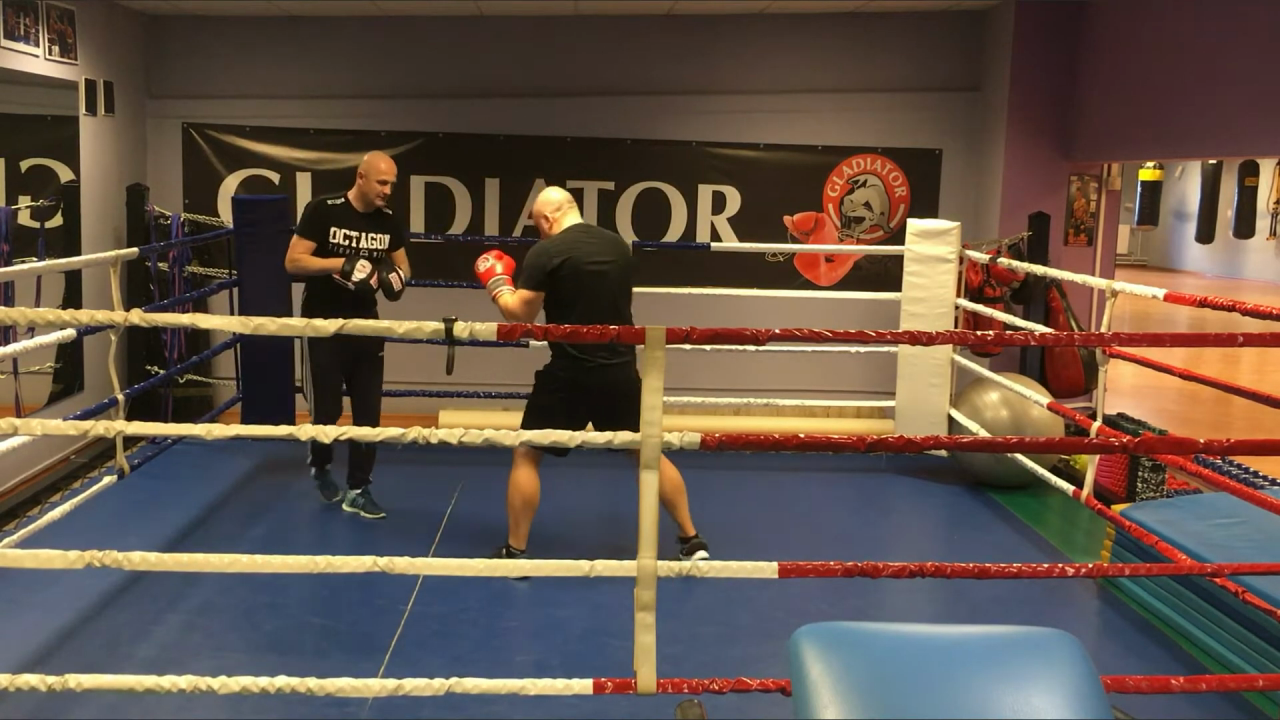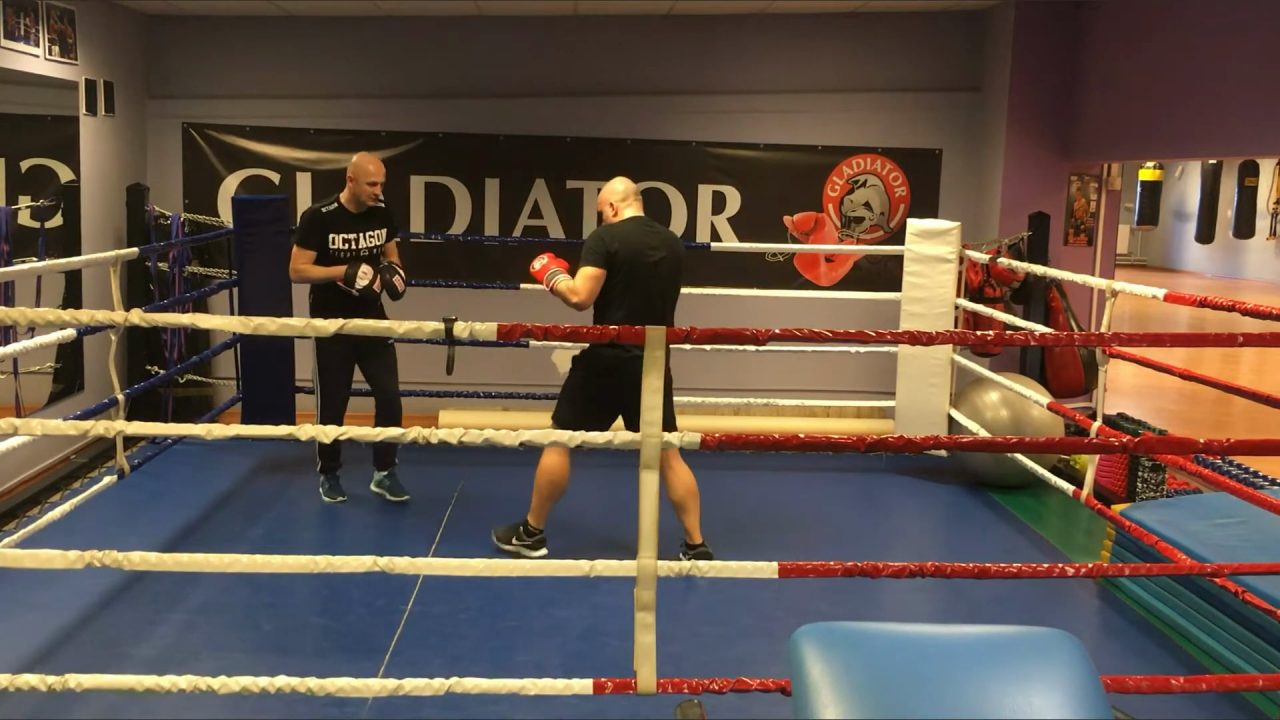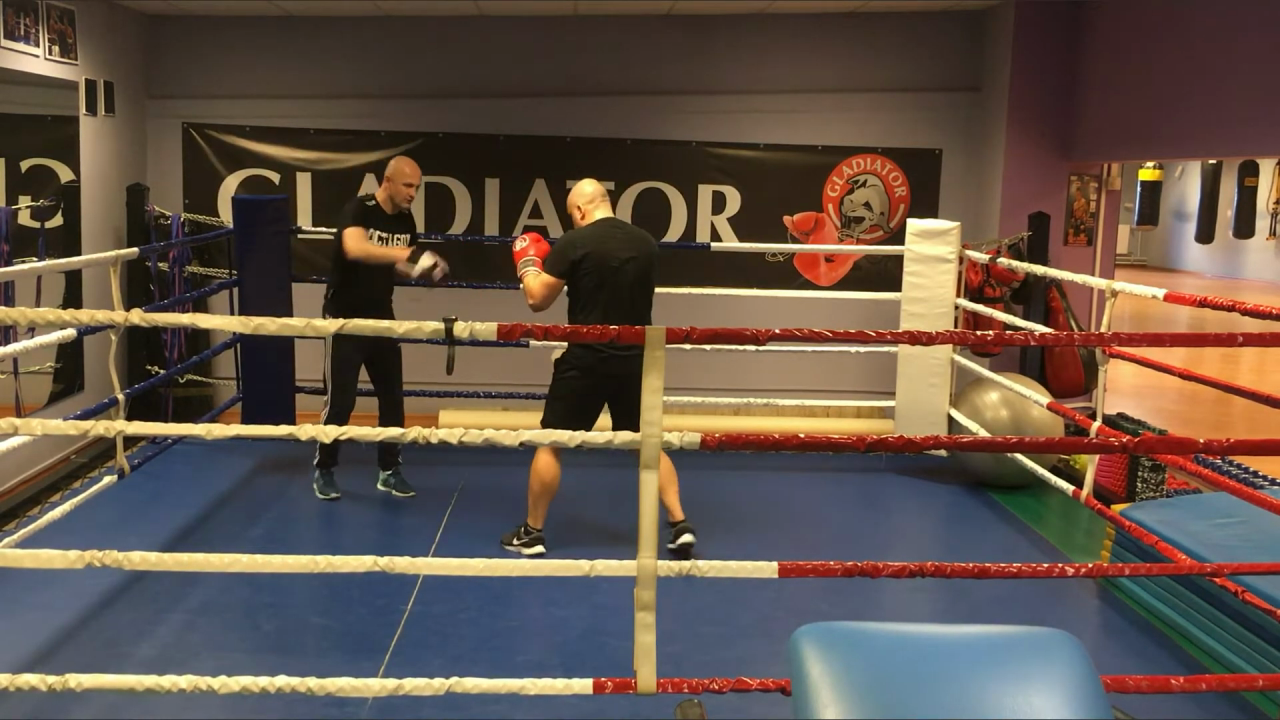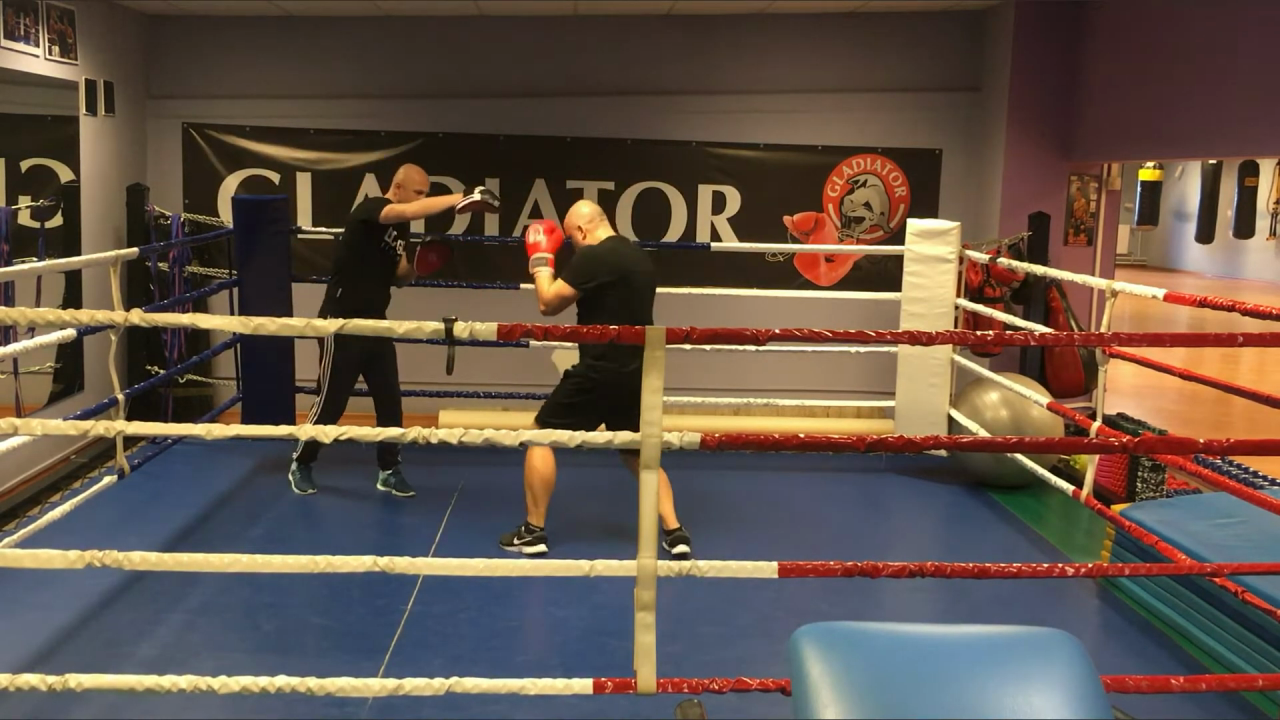
dt=0.4s
person 1, frame 1
left shoulder: (546, 252)
right shoulder: (619, 245)
left elbow: (519, 316)
left wrist: (496, 281)
left hip: (569, 373)
right hip: (620, 370)
left knee: (526, 456)
left ankle: (516, 551)
right ankle: (692, 541)
person 1, frame 2
left shoulder: (606, 238)
right shoulder: (673, 244)
left elbow: (580, 297)
left wrist: (553, 277)
left hip: (606, 361)
left knee: (561, 443)
right knee: (667, 454)
left ankle: (531, 533)
right ankle: (696, 547)
person 1, frame 3
left shoulder: (574, 243)
right shoulder: (646, 243)
left elbow: (537, 300)
left wrist: (527, 261)
left hip: (586, 361)
right hip: (635, 361)
left knee: (550, 443)
left ankle: (531, 533)
right ankle: (679, 525)
person 1, frame 4
left shoulder: (591, 258)
right shoulder: (642, 260)
left elbow: (548, 302)
left wrist: (540, 255)
left hip: (597, 375)
right hip: (635, 376)
right knee: (638, 456)
left ankle: (534, 533)
right ankle: (675, 533)
person 2, frame 1
left shoulder: (389, 221)
right shoulder: (322, 210)
left elbow: (403, 267)
right elbow: (293, 261)
left wrist: (395, 276)
right wrist: (341, 264)
left knee: (368, 412)
right knee: (326, 410)
left ankle: (358, 489)
right ankle: (321, 470)
person 2, frame 2
left shoulder: (383, 214)
right shoulder: (319, 218)
right elbow: (297, 271)
left wrist: (394, 272)
right wrist: (345, 272)
left hip: (372, 320)
right hip: (331, 324)
left knee: (389, 397)
right knee: (332, 405)
left ankle: (385, 473)
right ankle: (328, 474)
person 2, frame 3
left shoulder: (405, 222)
right shoulder: (358, 210)
right elbow: (354, 249)
left wrist: (423, 263)
right wrist: (407, 255)
left hip: (381, 320)
right hip: (343, 319)
left knee: (392, 399)
right knee: (341, 400)
left ankle: (389, 471)
right ankle: (324, 469)
person 2, frame 4
left shoulder: (401, 228)
right shoulder: (371, 210)
right elbow: (408, 211)
left wrist: (419, 265)
right wrist: (460, 200)
left hip: (375, 324)
left knee: (390, 400)
right knee: (331, 403)
left ankle: (389, 471)
right ankle: (300, 464)
